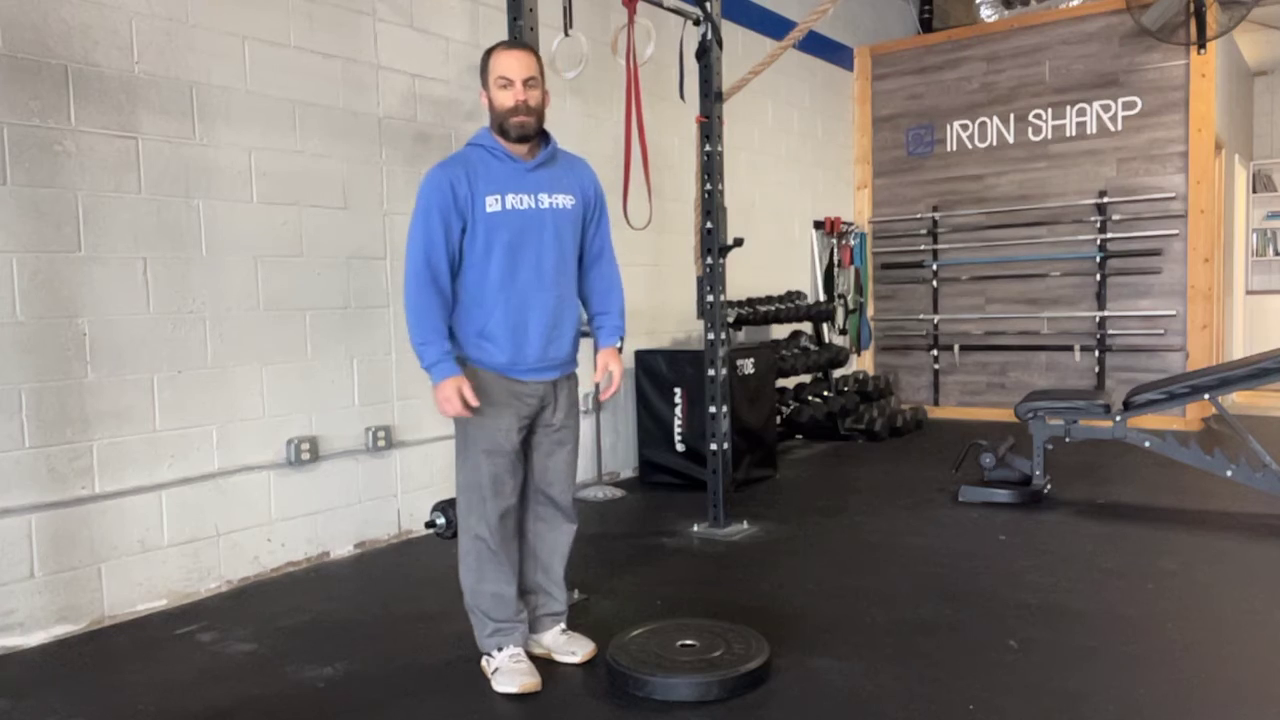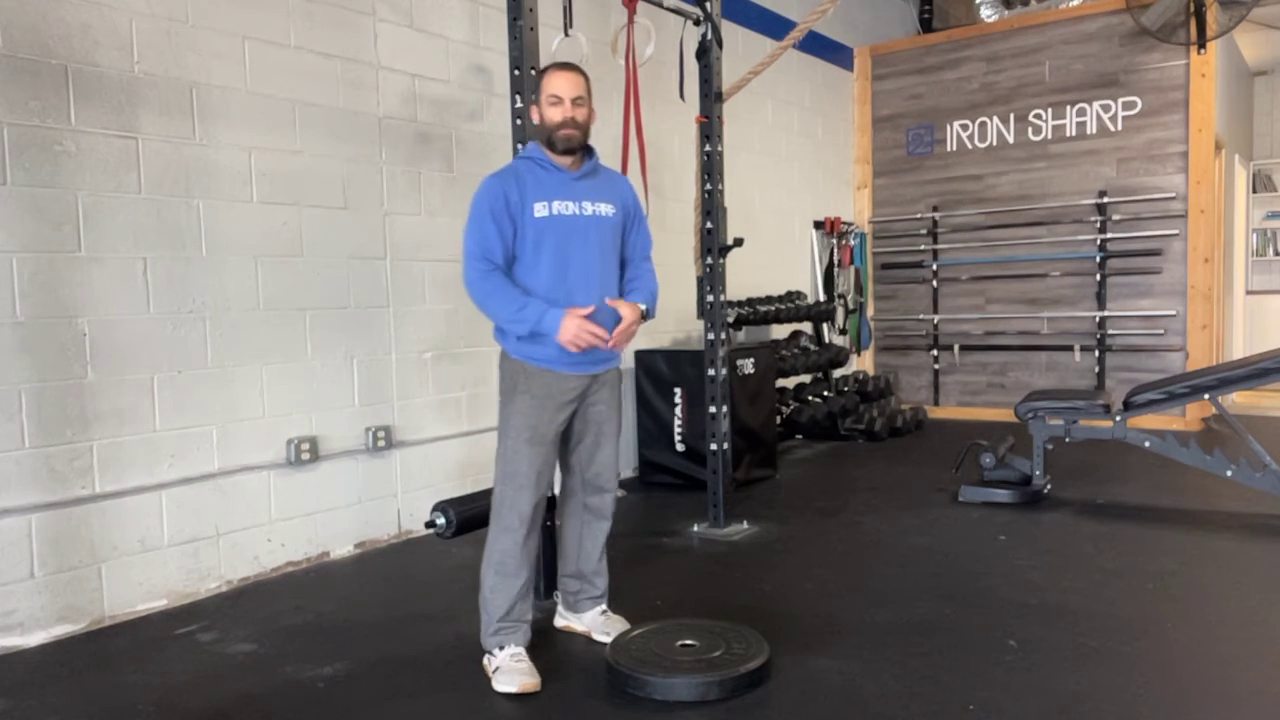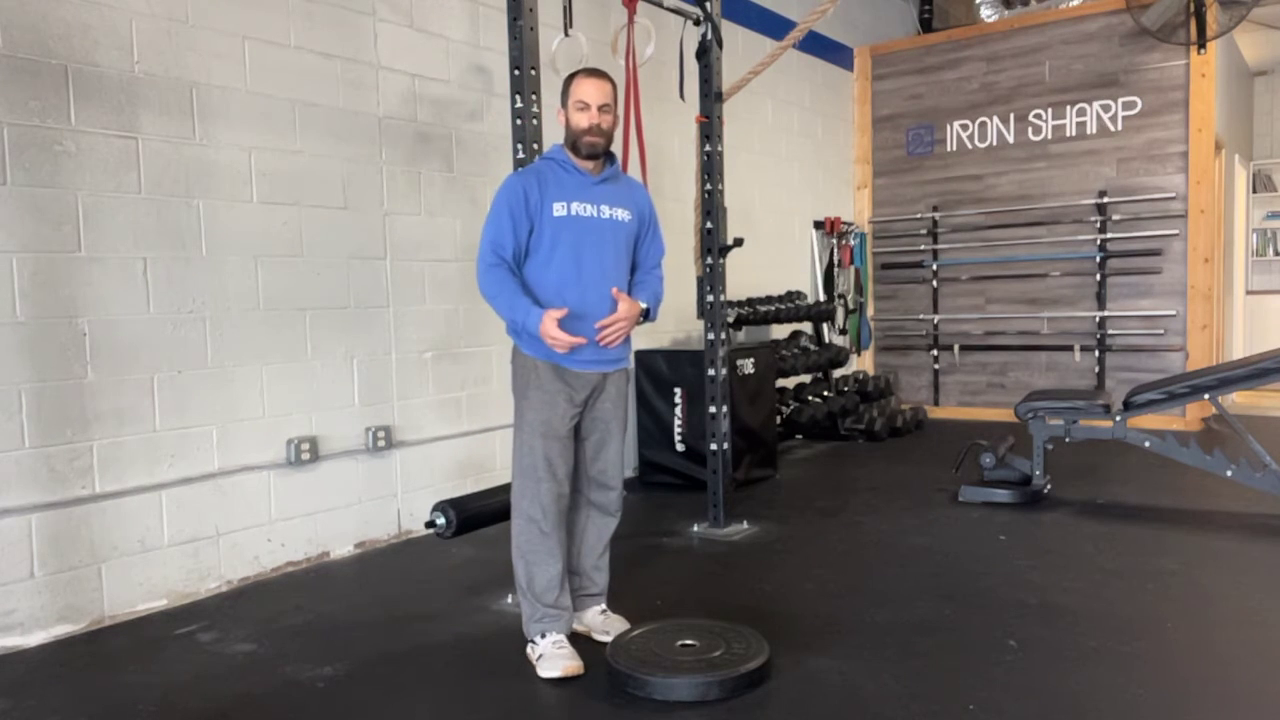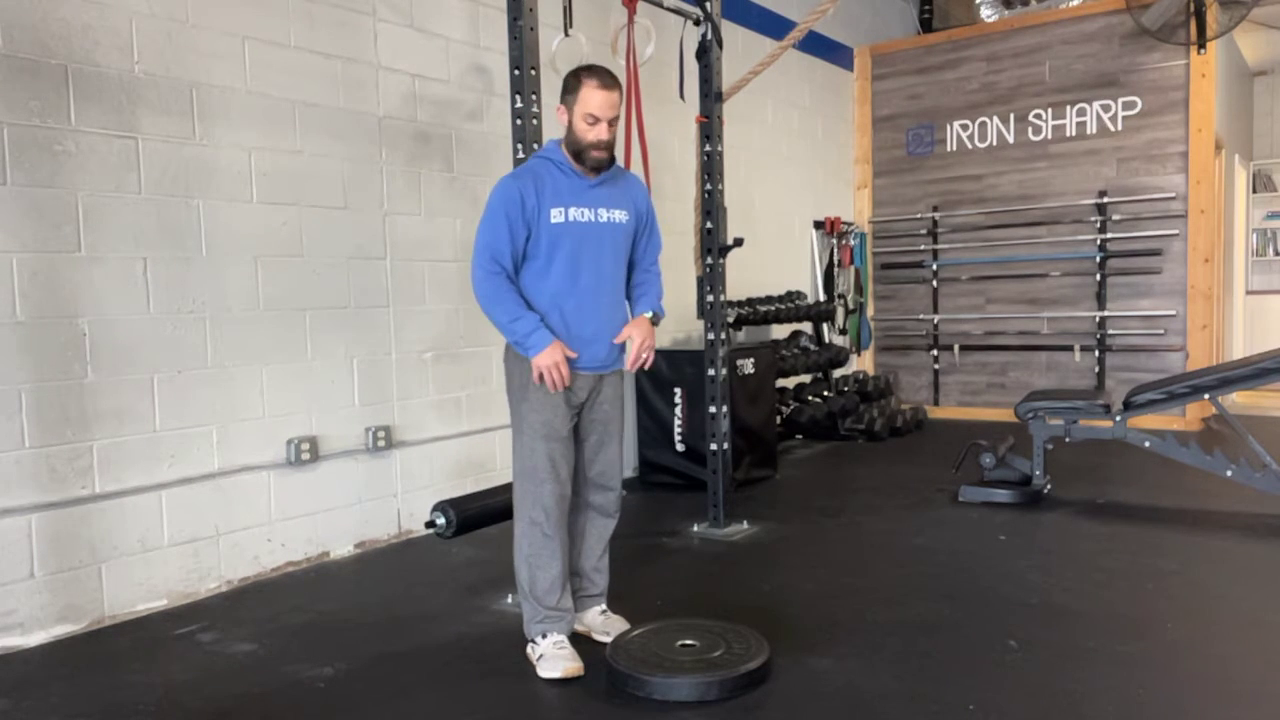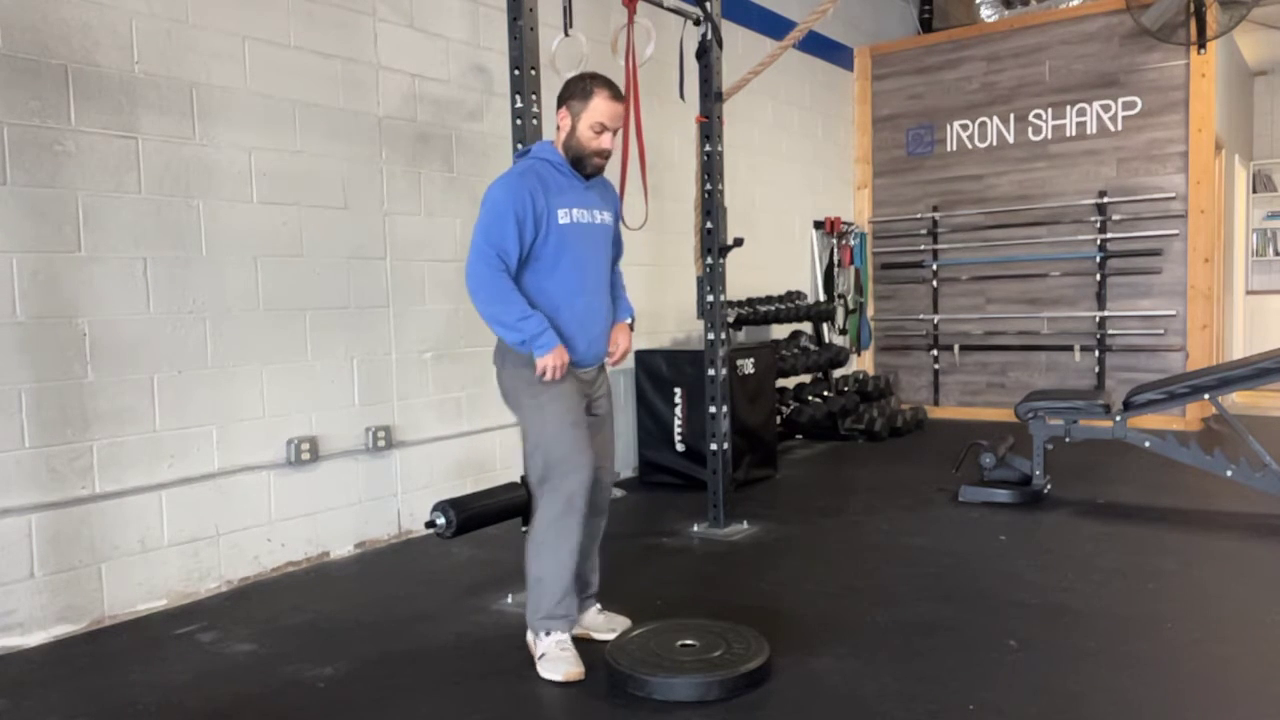
dt=1s
person 1, frame 1
left shoulder: (577, 176)
right shoulder: (453, 178)
left elbow: (598, 263)
right elbow: (425, 278)
left wrist: (608, 338)
right wrist: (441, 366)
left hip: (559, 376)
right hip: (488, 378)
left knee: (553, 506)
right knee: (490, 513)
left ankle: (547, 624)
right ankle: (500, 643)
person 1, frame 2
left shoulder: (616, 189)
right shoulder: (505, 187)
left elbow: (639, 262)
right elbow: (482, 275)
left wrist: (638, 304)
right wrist: (552, 321)
left hip: (603, 370)
right hip: (534, 369)
left knee: (594, 492)
right knee: (519, 503)
left ankle: (582, 604)
right ankle: (505, 642)
person 1, frame 3
left shoulder: (633, 196)
right shoulder: (528, 186)
left elbow: (650, 268)
right elbow: (494, 266)
left wrist: (640, 304)
right wrist: (534, 319)
left hip: (612, 367)
right hip: (548, 366)
left knee: (602, 491)
right knee: (544, 495)
left ankle: (589, 603)
right ankle: (546, 628)
person 1, frame 4
left shoulder: (631, 191)
right shoulder: (522, 187)
left elbow: (645, 265)
right elbow: (489, 273)
left wrist: (646, 315)
right wrist: (536, 340)
left hip: (606, 370)
right hip: (543, 367)
left knee: (600, 493)
right knee: (544, 497)
left ankle: (590, 603)
right ankle: (547, 630)
person 1, frame 5
left shoulder: (605, 194)
right shoulder: (520, 187)
right elbow: (485, 273)
left wrist: (622, 317)
right wrist: (542, 340)
left hip: (592, 365)
right hip: (537, 363)
left knee: (591, 484)
right knee: (567, 480)
left ankle: (575, 609)
right ankle: (549, 627)
